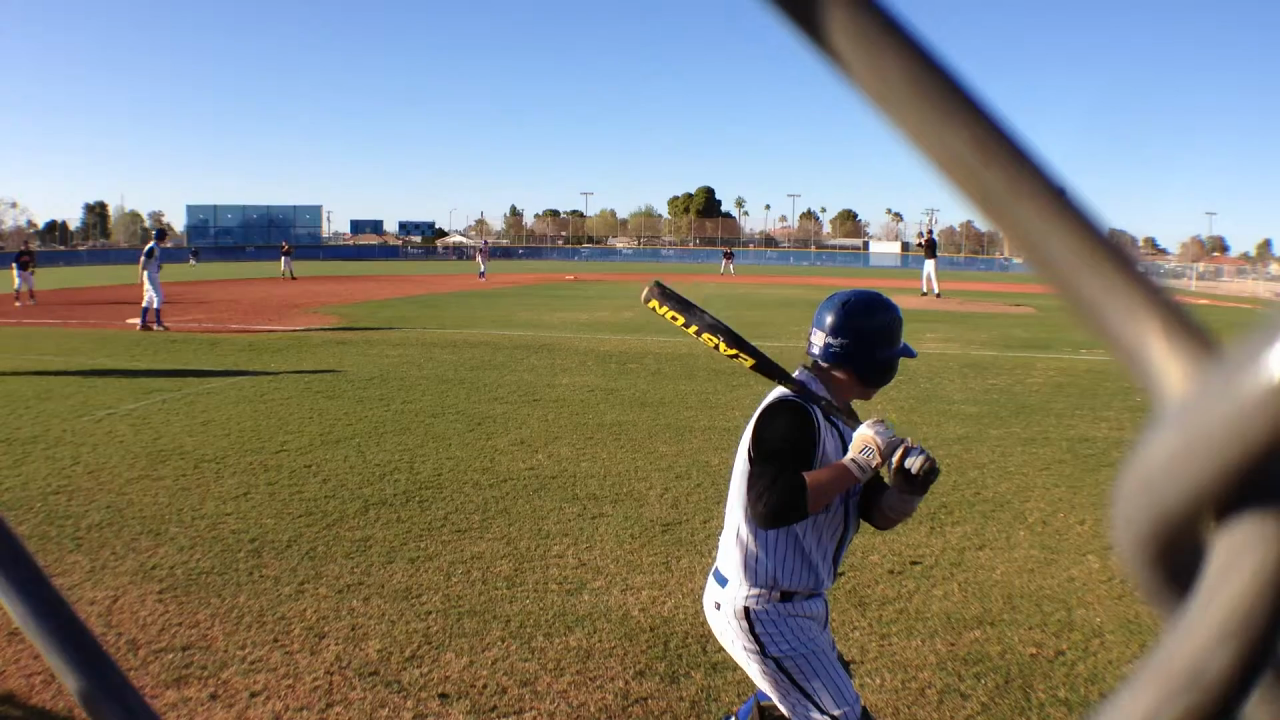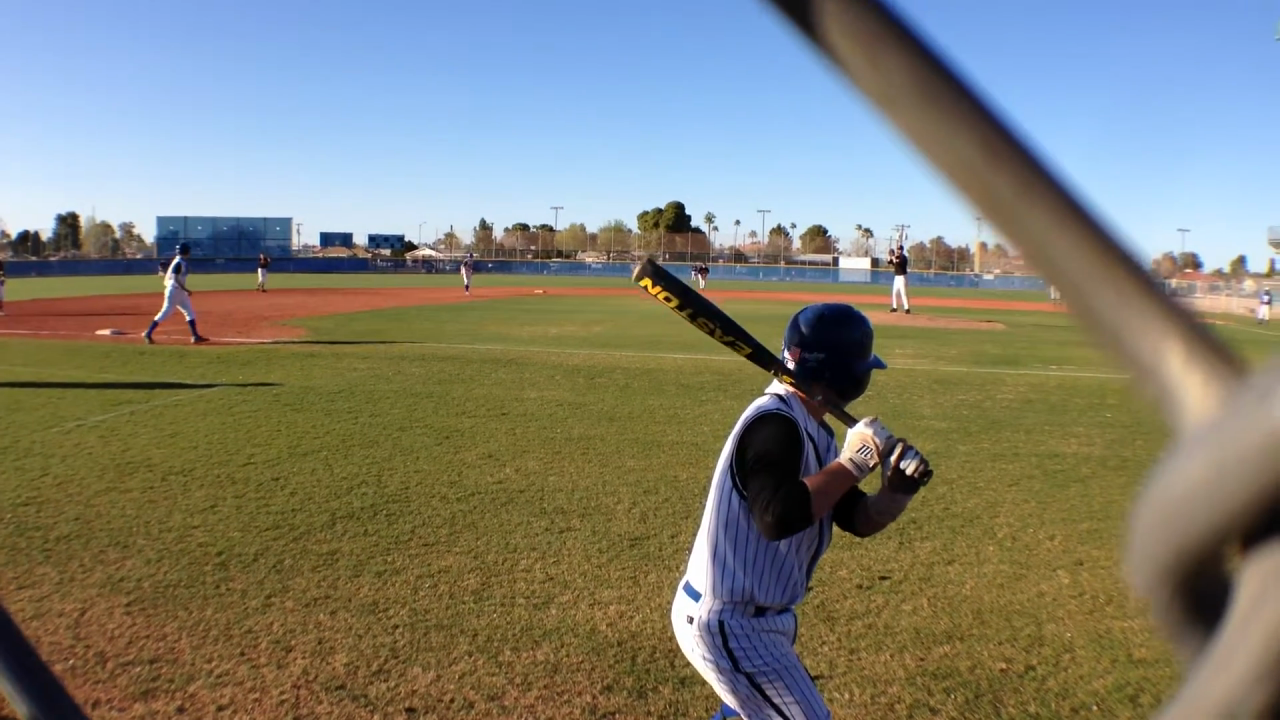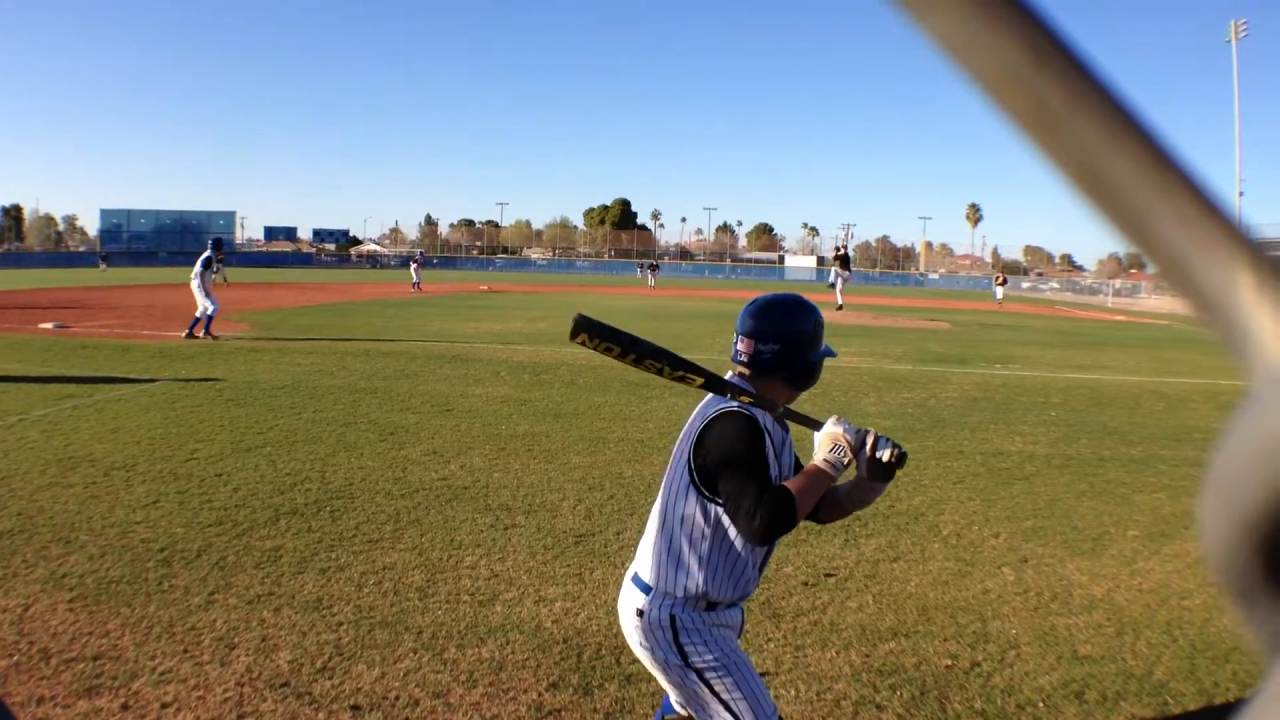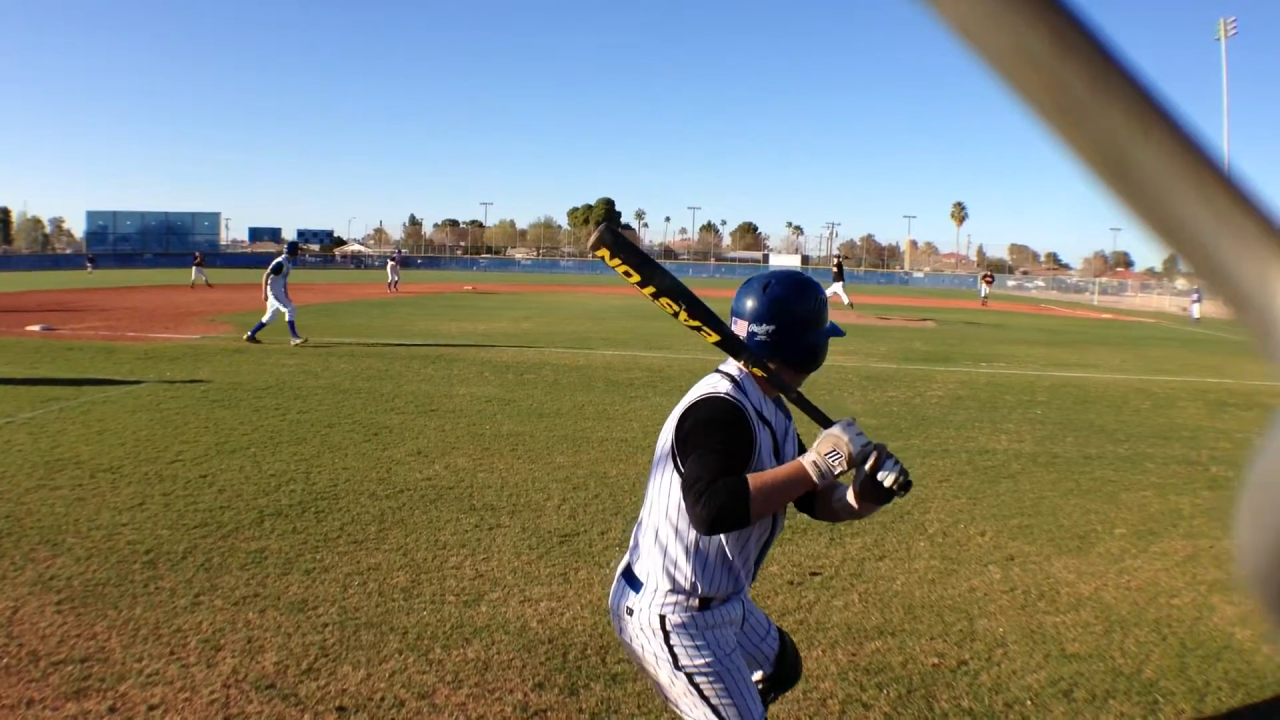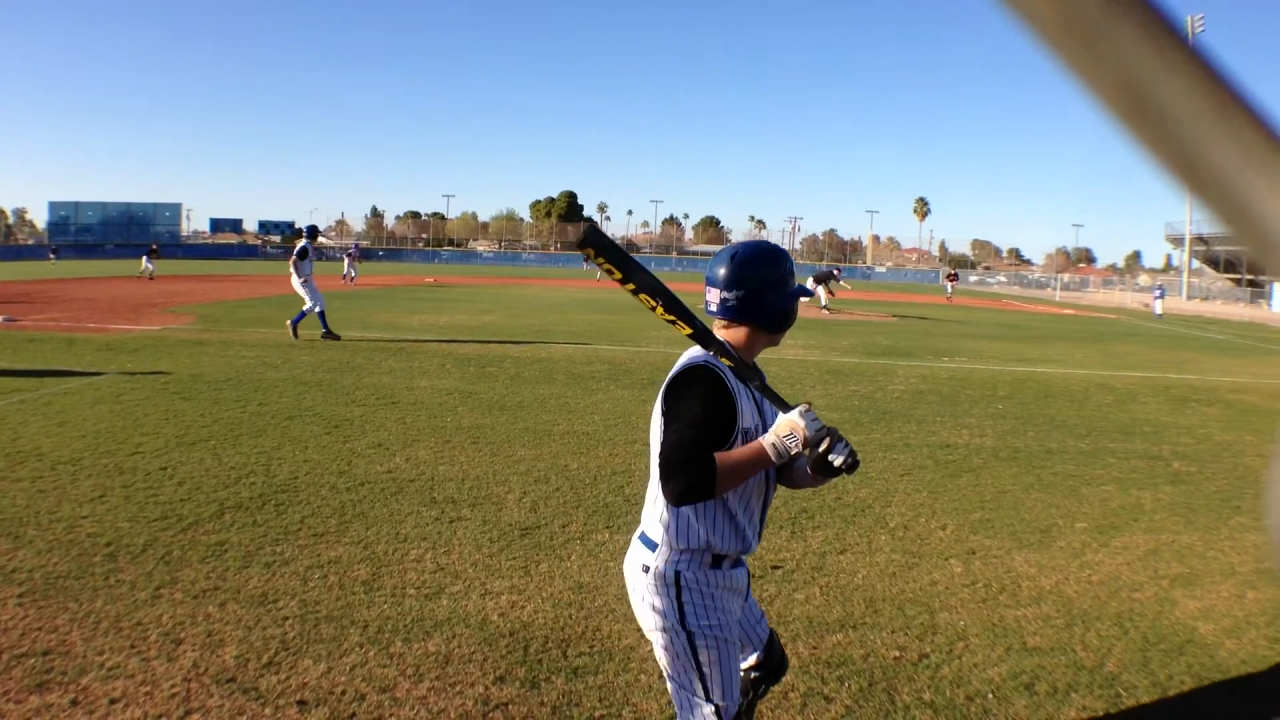
dt=1s
person 1, frame 1
left shoulder: (843, 417)
right shoulder: (792, 411)
left elbow: (879, 515)
right elbow: (770, 507)
left wrist: (906, 490)
right wrist: (857, 463)
left hip: (791, 599)
right hip: (760, 607)
left knee: (812, 684)
person 1, frame 2
left shoulder: (812, 431)
right shoulder: (774, 424)
left elbow: (858, 520)
right elbow: (776, 518)
left wrist: (896, 491)
right wrist: (853, 462)
left hip: (743, 614)
right hip: (731, 623)
person 1, frame 3
left shoulder: (760, 419)
right shoulder: (734, 422)
left elbow: (817, 506)
right elbow: (761, 522)
left wrist: (870, 481)
right wrist: (828, 461)
left hip: (680, 605)
right hip: (677, 618)
person 1, frame 4
left shoulder: (767, 407)
right shoulder: (718, 408)
left elbow: (813, 499)
right elbow: (711, 510)
left wrist: (862, 496)
right wrist: (818, 462)
left hip: (715, 600)
right hip: (672, 615)
left knee: (779, 668)
person 1, frame 5
left shoulder: (741, 374)
right shoulder: (704, 376)
left elbow: (777, 469)
right elbow: (681, 484)
left wrist: (820, 463)
right wrist: (777, 442)
left hip: (715, 572)
right hip: (685, 577)
left knee: (763, 666)
